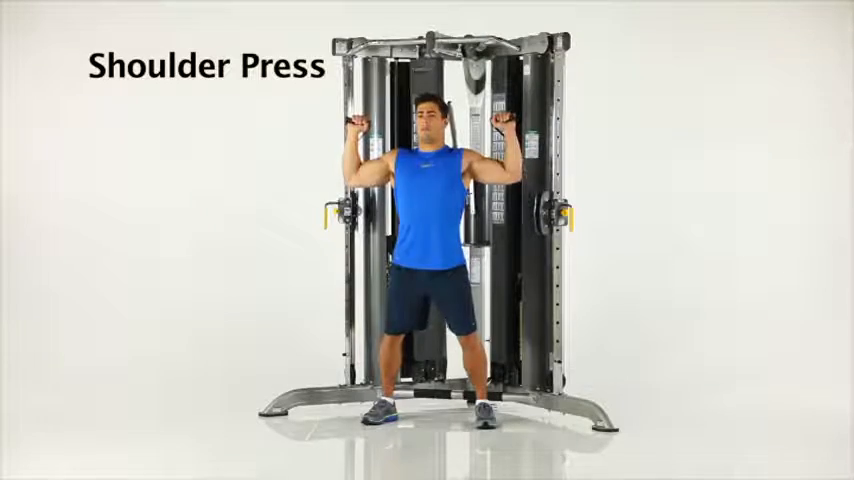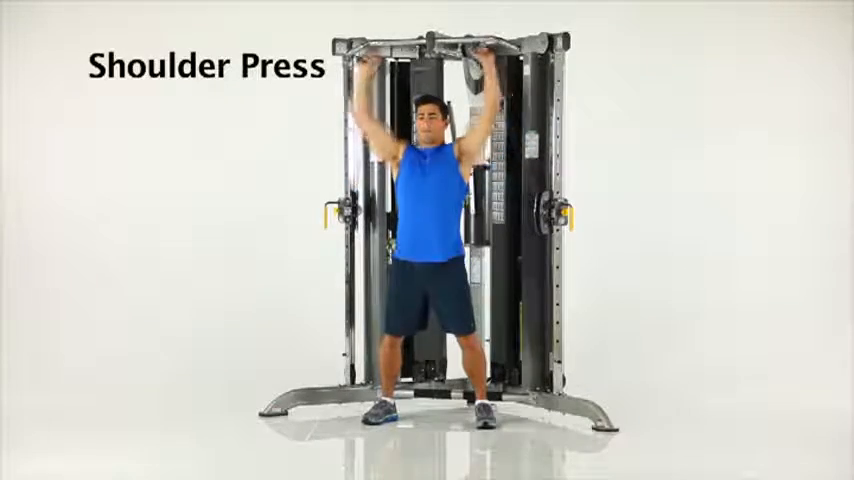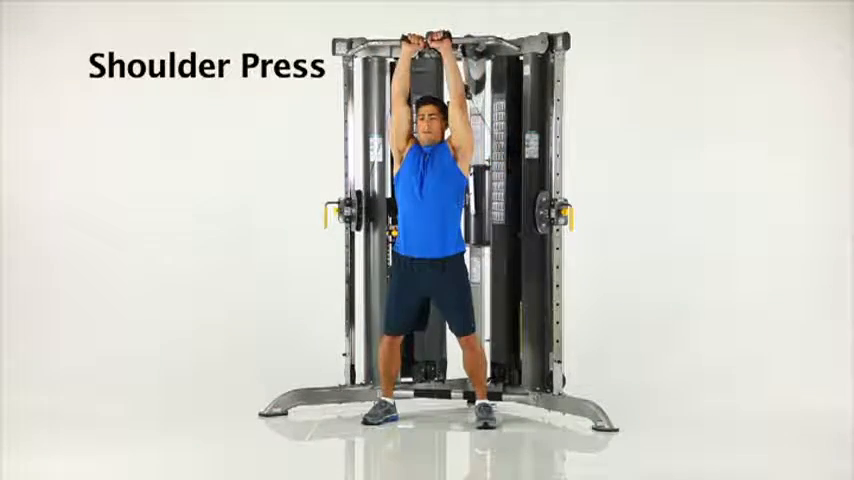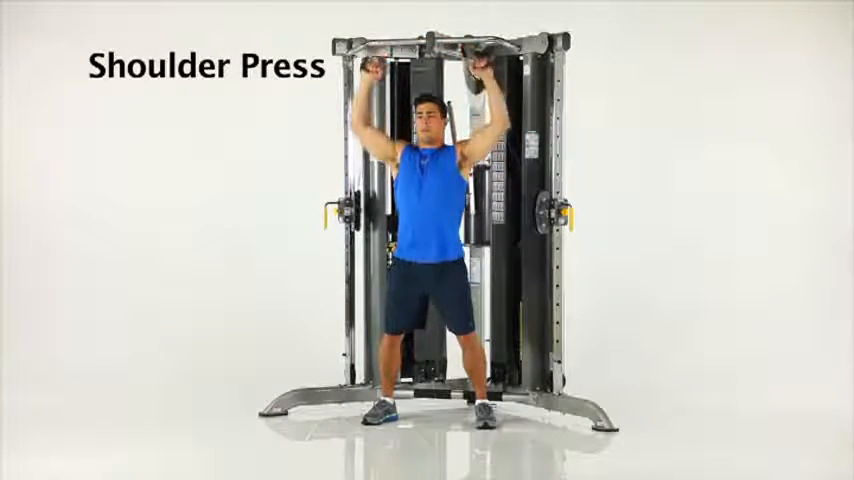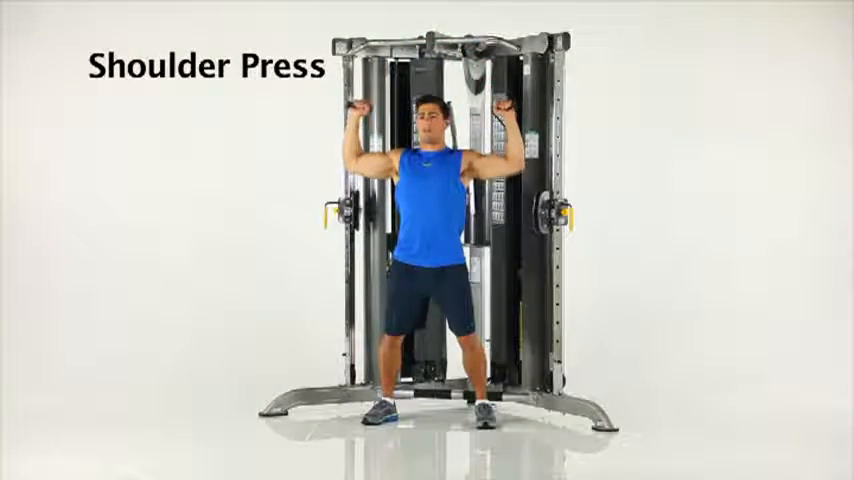
dt=0.7s
person 1, frame 1
left shoulder: (463, 160)
right shoulder: (396, 160)
left elbow: (512, 175)
right elbow: (351, 178)
left wrist: (509, 133)
right wrist: (352, 136)
left hip: (449, 267)
right hip: (405, 266)
left knee: (469, 337)
right knee: (392, 335)
left ankle: (482, 402)
right ankle: (386, 401)
person 1, frame 2
left shoulder: (459, 154)
right shoulder: (400, 155)
left elbow: (490, 114)
right elbow: (363, 120)
left wrist: (490, 68)
right wrist: (364, 75)
left hip: (448, 264)
right hip: (405, 263)
left knee: (468, 337)
right knee: (392, 337)
left ankle: (482, 403)
right ankle: (386, 401)
person 1, frame 3
left shoulder: (456, 152)
right shoulder: (403, 152)
left elbow: (458, 101)
right elbow: (398, 101)
left wrist: (446, 52)
right wrist: (406, 53)
left hip: (448, 264)
right hip: (406, 262)
left knee: (468, 337)
right knee: (391, 336)
left ankle: (482, 402)
right ankle: (386, 401)
person 1, frame 4
left shoulder: (460, 155)
right shoulder: (399, 155)
left elbow: (500, 124)
right elbow: (359, 126)
left wrist: (489, 81)
right wrist: (367, 80)
left hip: (448, 264)
right hip: (406, 264)
left knee: (467, 336)
right knee: (391, 335)
left ankle: (482, 402)
right ankle: (386, 401)
person 1, frame 5
left shoulder: (464, 161)
right shoulder: (398, 160)
left elbow: (514, 164)
right elbow: (352, 162)
left wrist: (509, 121)
right wrist: (354, 118)
left hip: (450, 266)
right hip: (406, 265)
left knee: (468, 337)
right knee: (391, 336)
left ankle: (482, 402)
right ankle: (386, 401)
